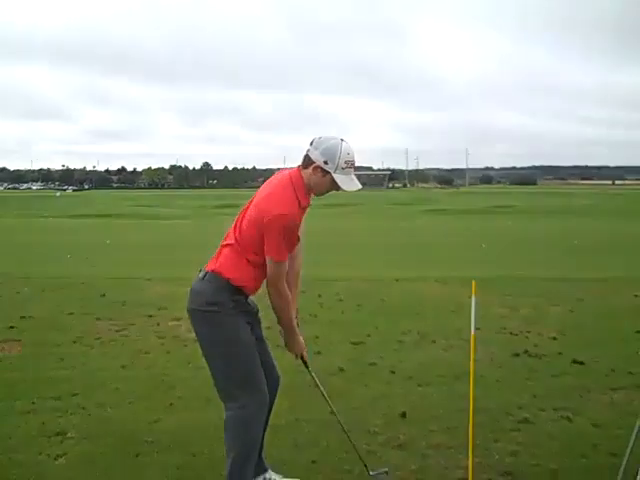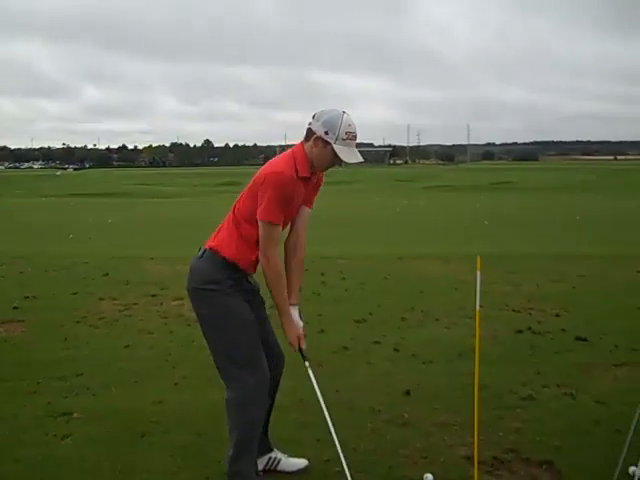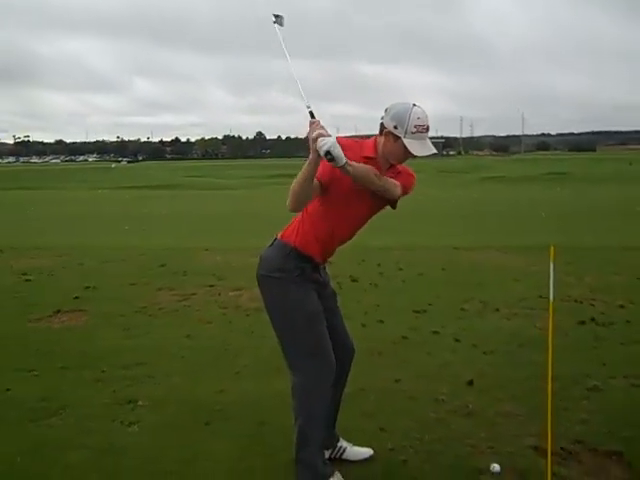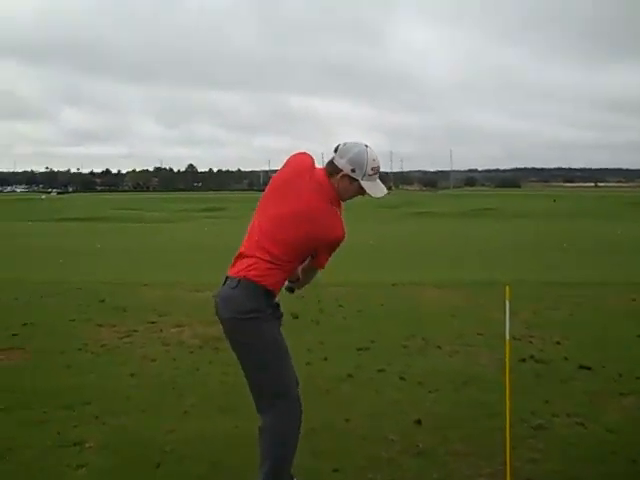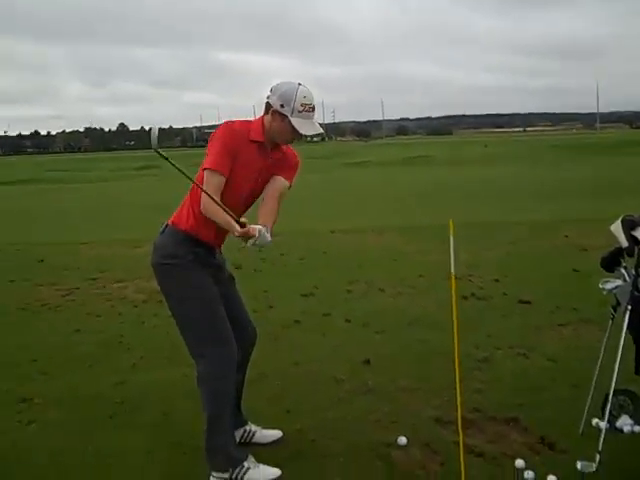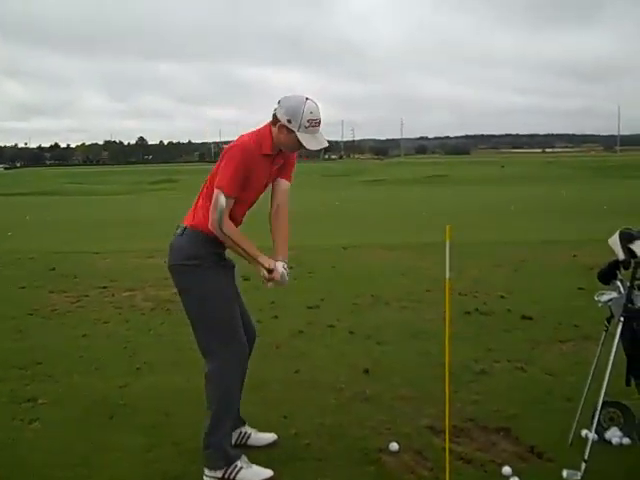
dt=0.7s
person 1, frame 1
left shoulder: (298, 185)
right shoulder: (283, 210)
left elbow: (293, 251)
right elbow: (275, 283)
left wrist: (294, 318)
right wrist: (291, 335)
left hip: (236, 297)
right hip: (216, 300)
left knee: (267, 383)
right knee: (249, 397)
person 1, frame 2
left shoulder: (314, 177)
right shoulder: (279, 175)
left elbow: (298, 238)
right elbow: (266, 251)
left wrist: (295, 307)
right wrist: (289, 316)
left hip: (240, 277)
right hip: (215, 276)
left knee: (272, 364)
right knee: (249, 377)
person 1, frame 3
left shoulder: (403, 179)
right shoulder: (345, 148)
left elbow: (374, 182)
right elbow: (295, 204)
left wrist: (340, 159)
right wrist: (315, 157)
left hip: (315, 268)
right hip: (285, 265)
left knee: (341, 354)
right knee: (315, 366)
left ankle: (324, 440)
person 1, frame 4
left shoulder: (300, 163)
right shoulder: (332, 228)
left hip: (236, 292)
right hip: (250, 305)
left knee: (285, 392)
right knee: (284, 408)
person 1, frame 5
left shoulder: (287, 160)
right shoulder: (231, 133)
left elbow: (271, 201)
right elbow: (206, 202)
left wrist: (261, 231)
right wrist: (235, 227)
left hip: (208, 251)
right hip: (180, 251)
left knee: (242, 337)
right knee: (217, 352)
left ankle: (233, 426)
person 1, frame 6
left shoulder: (286, 156)
right shoulder: (245, 149)
left elbow: (280, 209)
right elbow: (217, 221)
left wrist: (280, 261)
right wrist: (261, 259)
left hip: (206, 251)
right hip: (196, 251)
left knee: (242, 337)
right knee: (227, 352)
left ankle: (229, 426)
